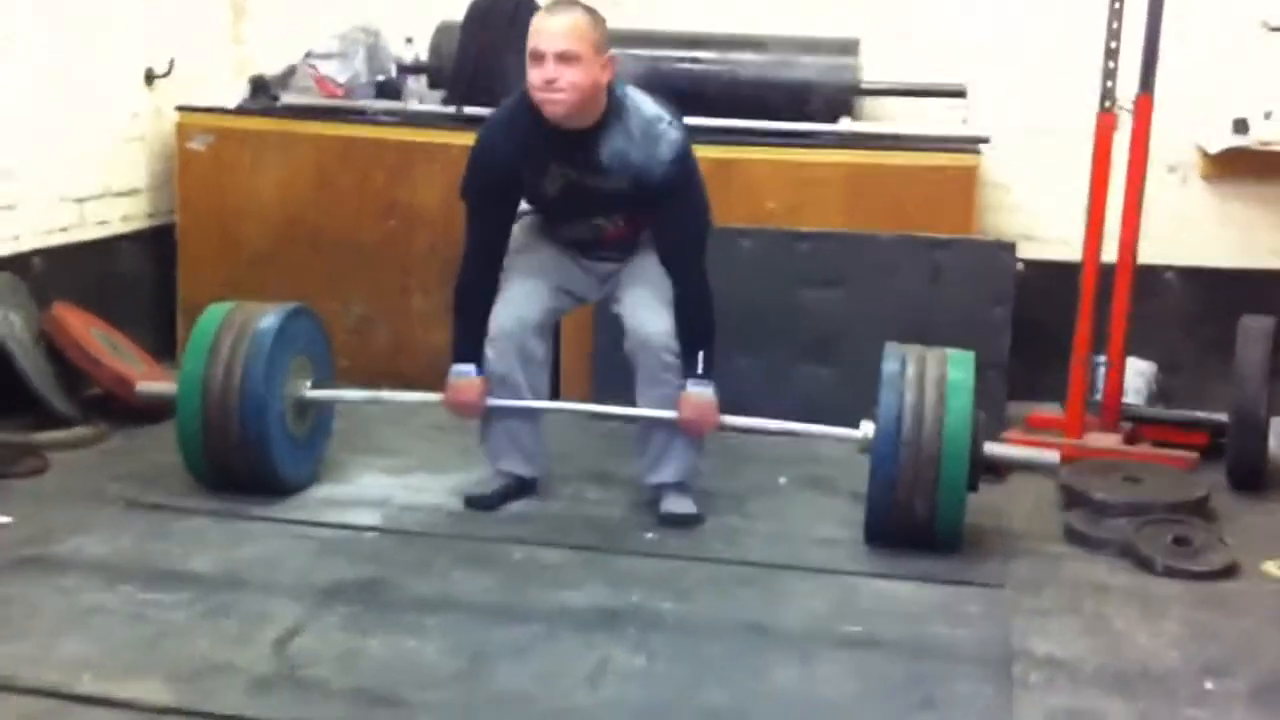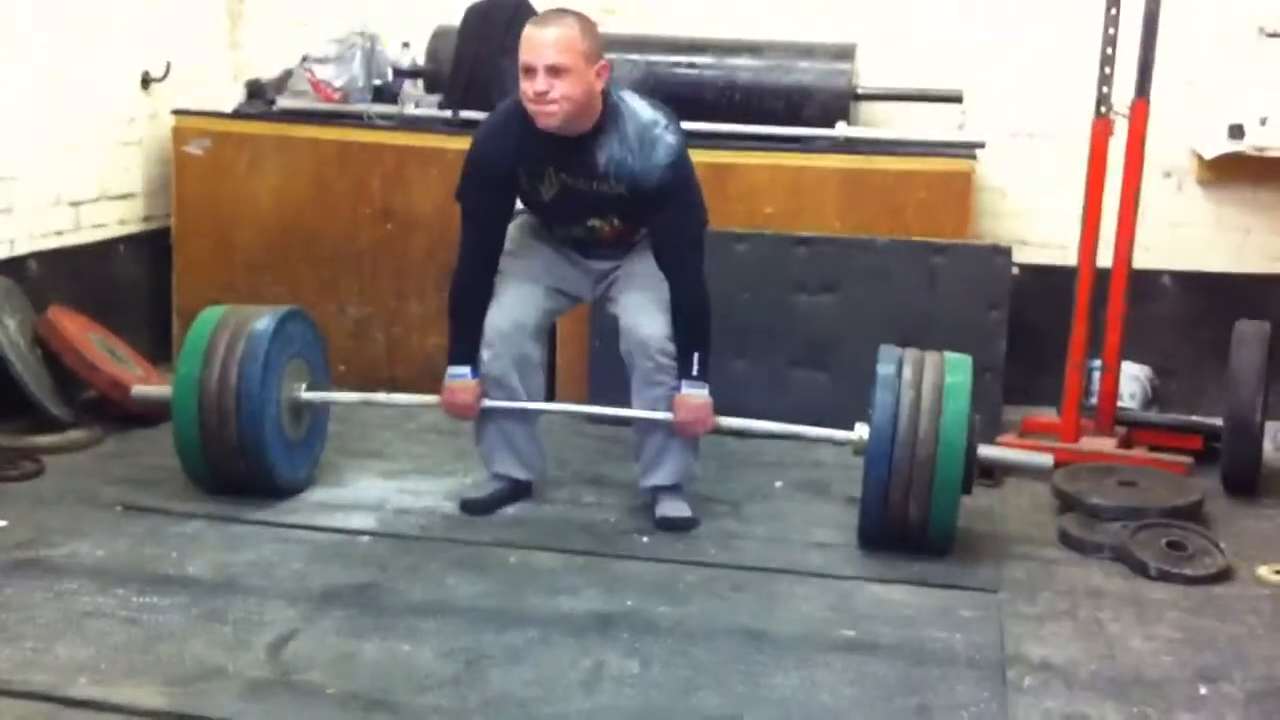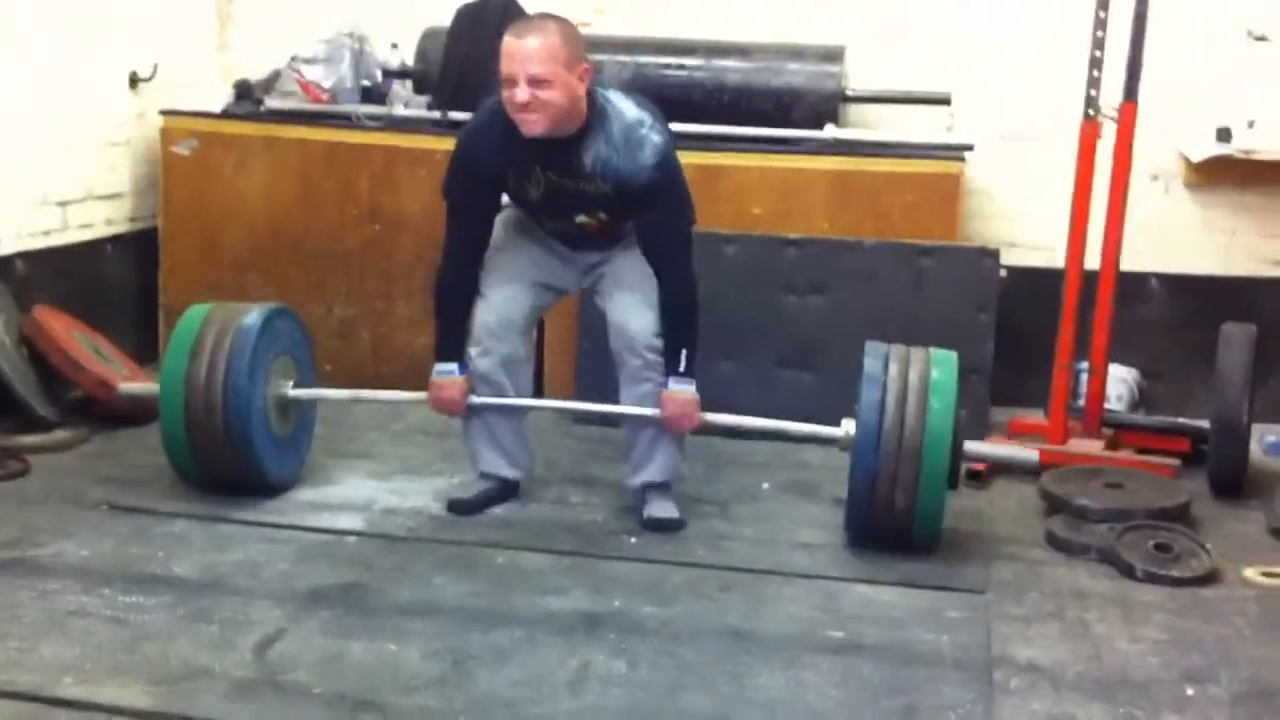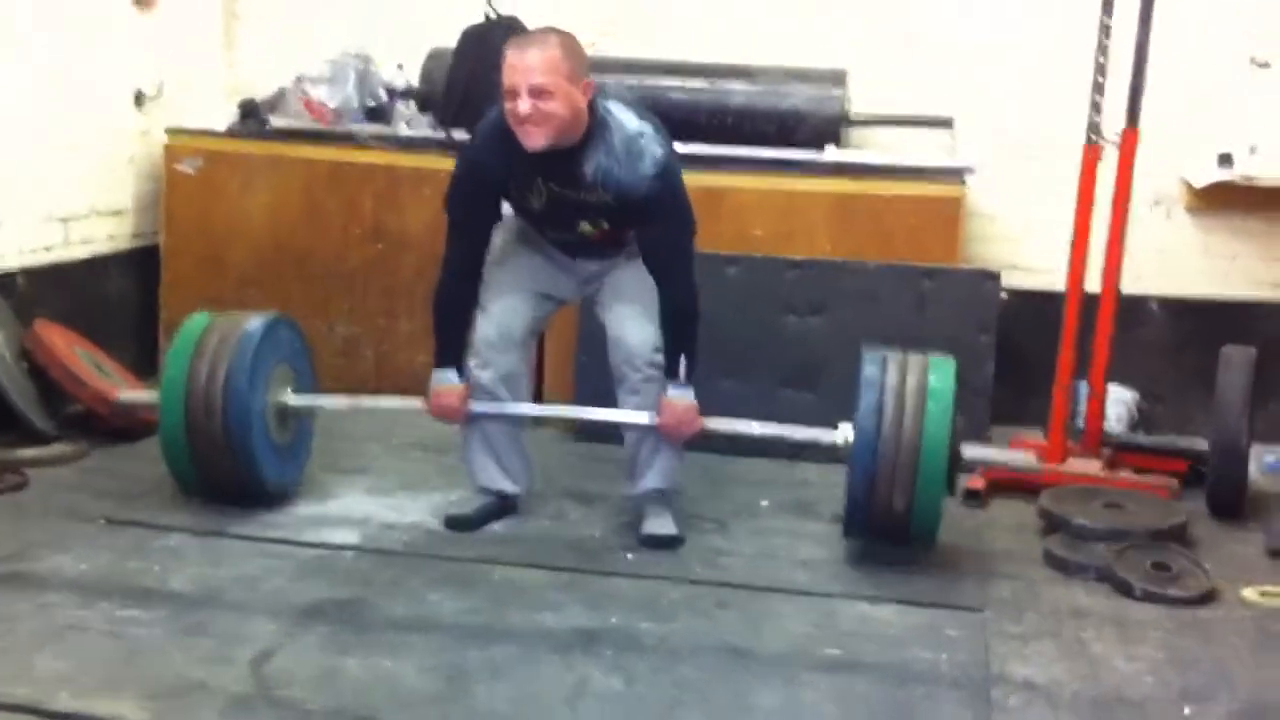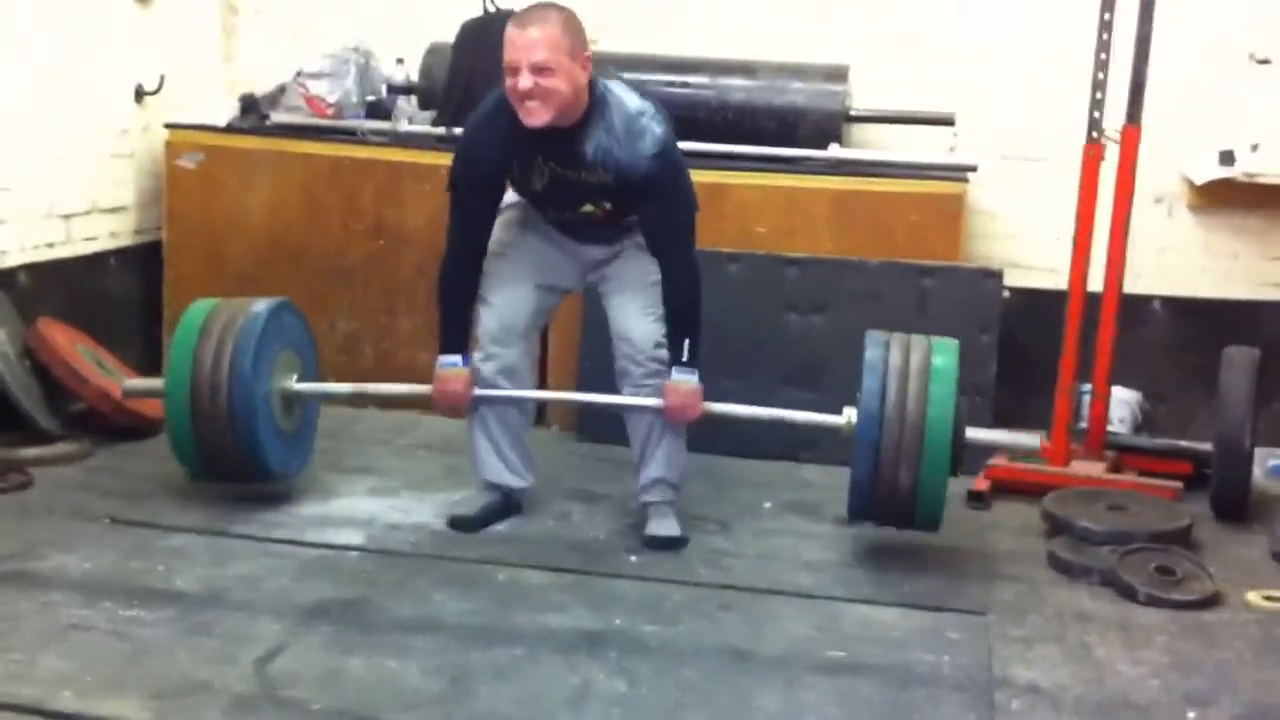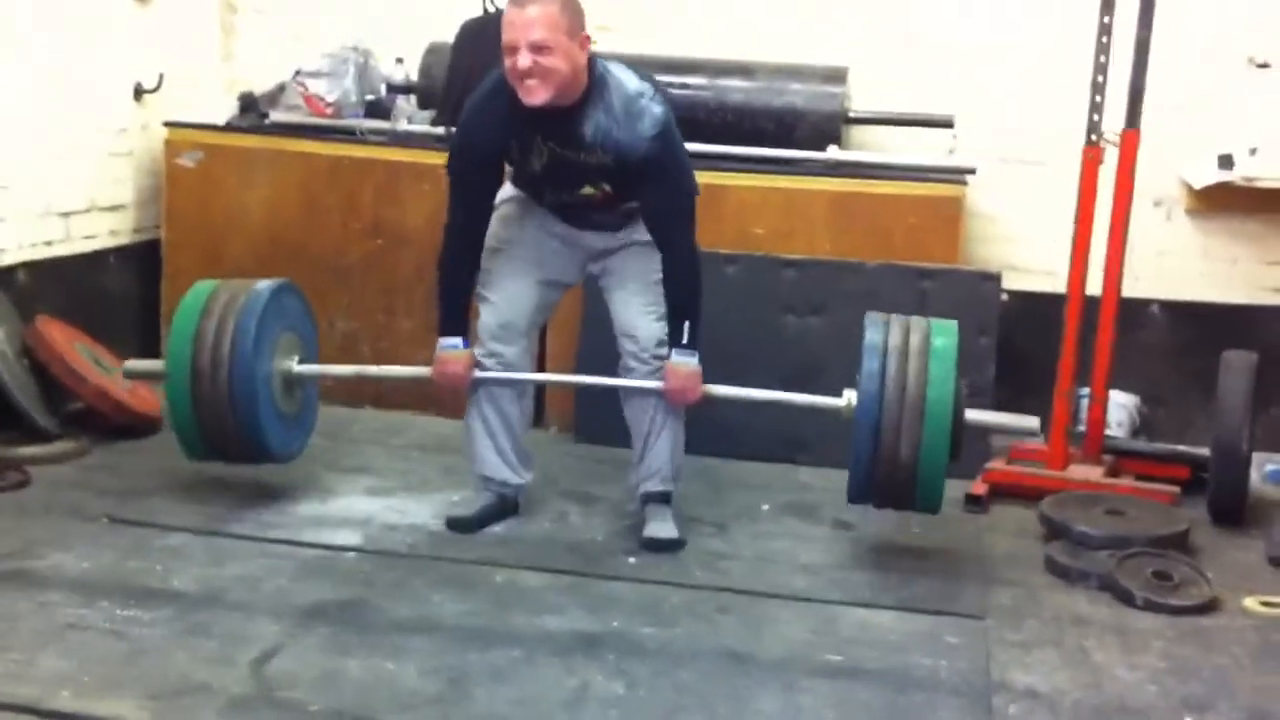
dt=0.2s
person 1, frame 1
left shoulder: (656, 139)
right shoulder: (506, 133)
left elbow: (688, 264)
right elbow: (482, 251)
left wrist: (699, 381)
right wrist: (465, 364)
left hip: (645, 250)
right hip: (552, 241)
left knee: (657, 336)
right knee: (508, 326)
left ankle: (671, 482)
right ankle: (514, 469)
person 1, frame 2
left shoulder: (652, 142)
right shoulder: (500, 137)
left elbow: (685, 267)
right elbow: (477, 255)
left wrist: (694, 381)
right wrist: (460, 366)
left hip: (640, 248)
right hip: (547, 240)
left knee: (653, 338)
right knee: (504, 329)
left ankle: (666, 485)
right ankle: (511, 472)
person 1, frame 3
left shoulder: (639, 141)
right shoulder: (485, 137)
left elbow: (673, 264)
right elbow: (462, 252)
left wrist: (681, 378)
right wrist: (448, 362)
left hip: (627, 241)
right hip: (535, 233)
left knee: (642, 336)
right knee: (494, 326)
left ankle: (655, 485)
right ankle: (499, 472)
person 1, frame 4
left shoulder: (640, 153)
right shoulder: (488, 149)
left elbow: (674, 273)
right elbow: (462, 261)
left wrist: (680, 385)
right wrist: (446, 370)
left hip: (627, 251)
right hip: (536, 241)
left knee: (641, 351)
right knee: (494, 340)
left ankle: (654, 500)
right ankle: (497, 488)
person 1, frame 5
left shoulder: (640, 132)
right shoulder: (490, 129)
left elbow: (676, 254)
right elbow: (465, 244)
left wrist: (684, 369)
right wrist: (452, 355)
left hip: (631, 237)
right hip: (539, 225)
left knee: (643, 348)
right knee: (498, 336)
left ankle: (659, 500)
right ankle: (501, 487)
person 1, frame 6
left shoulder: (640, 112)
right shoulder: (489, 109)
left elbow: (676, 235)
right elbow: (464, 226)
left wrist: (685, 351)
right wrist: (451, 336)
left hip: (632, 224)
right hip: (538, 213)
left knee: (646, 344)
right knee: (499, 333)
left ankle: (656, 499)
right ankle: (499, 488)
